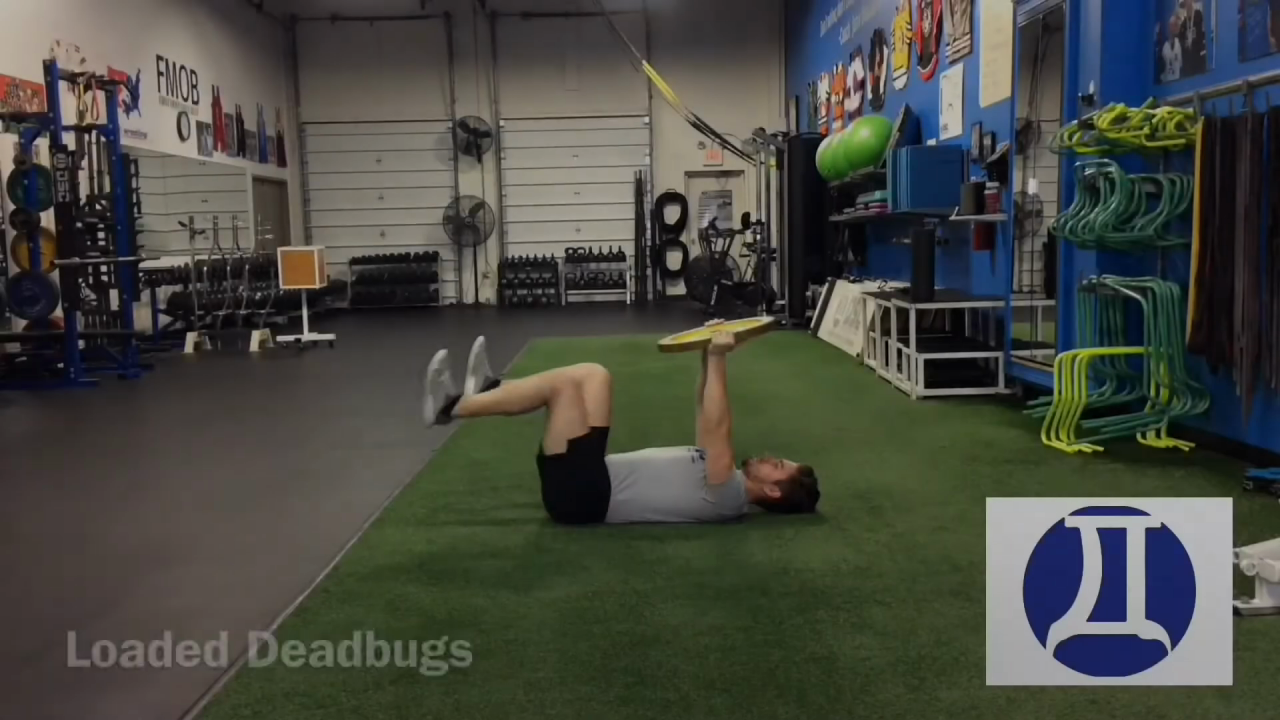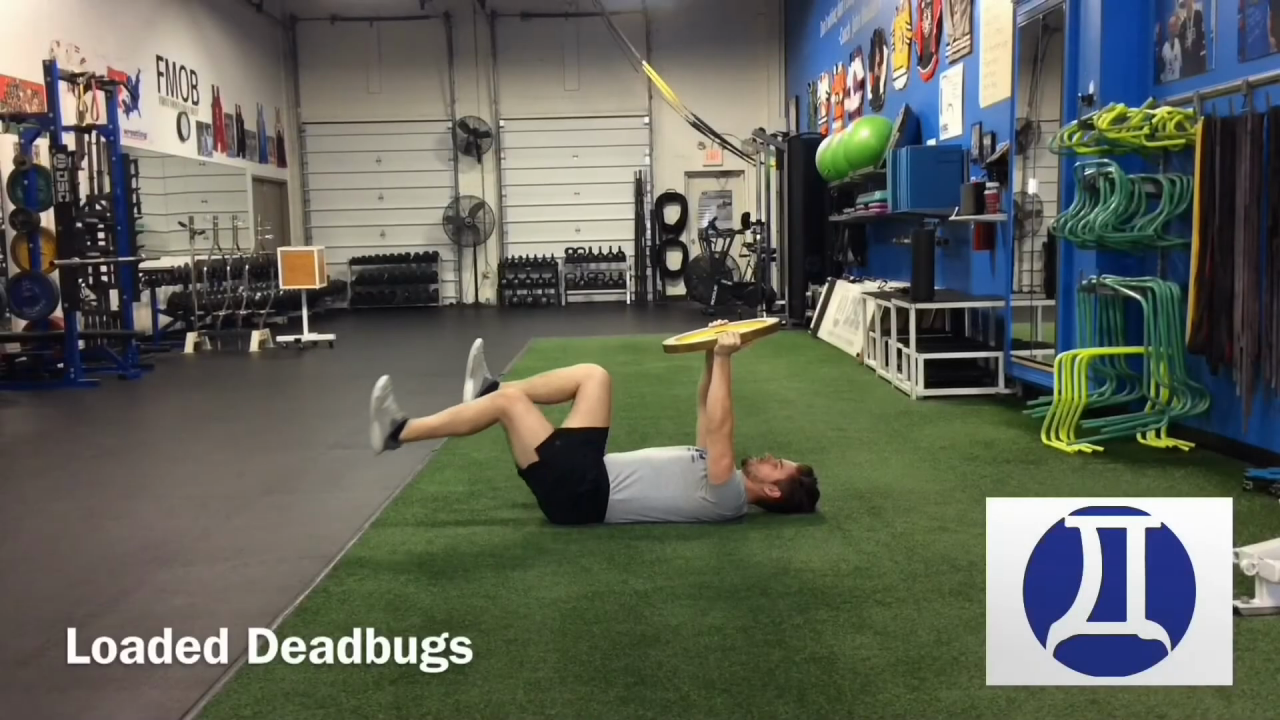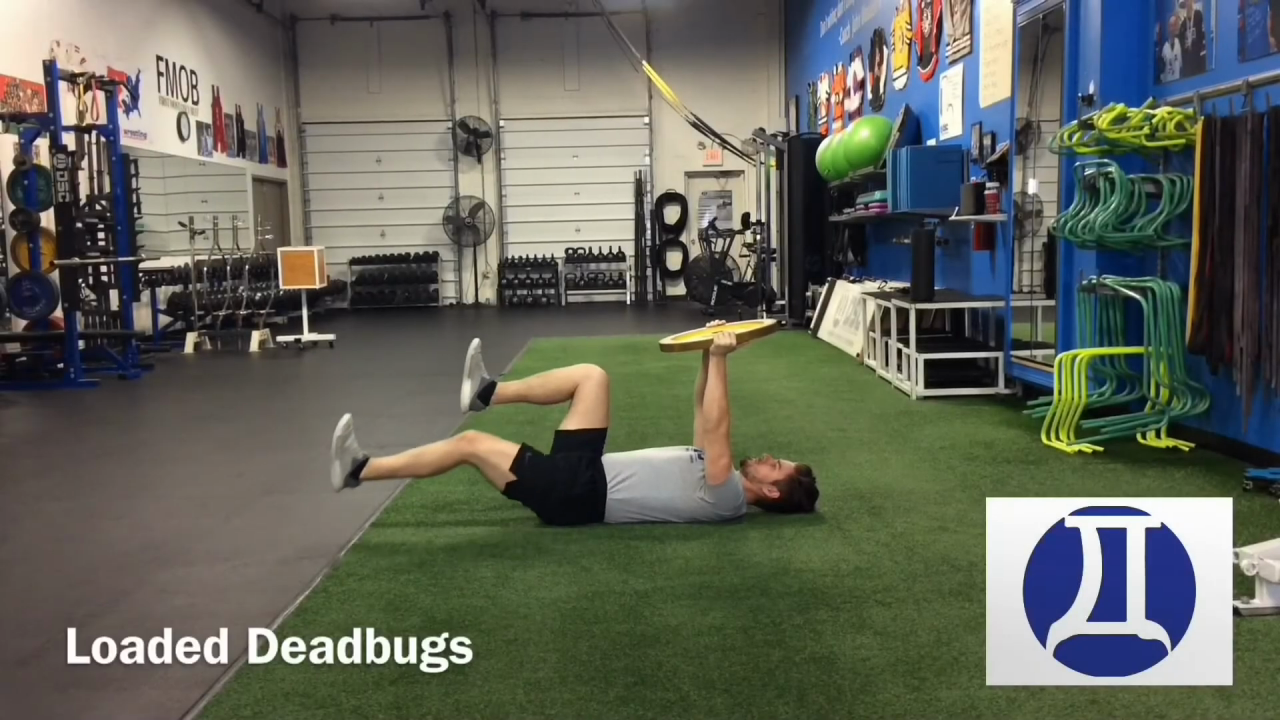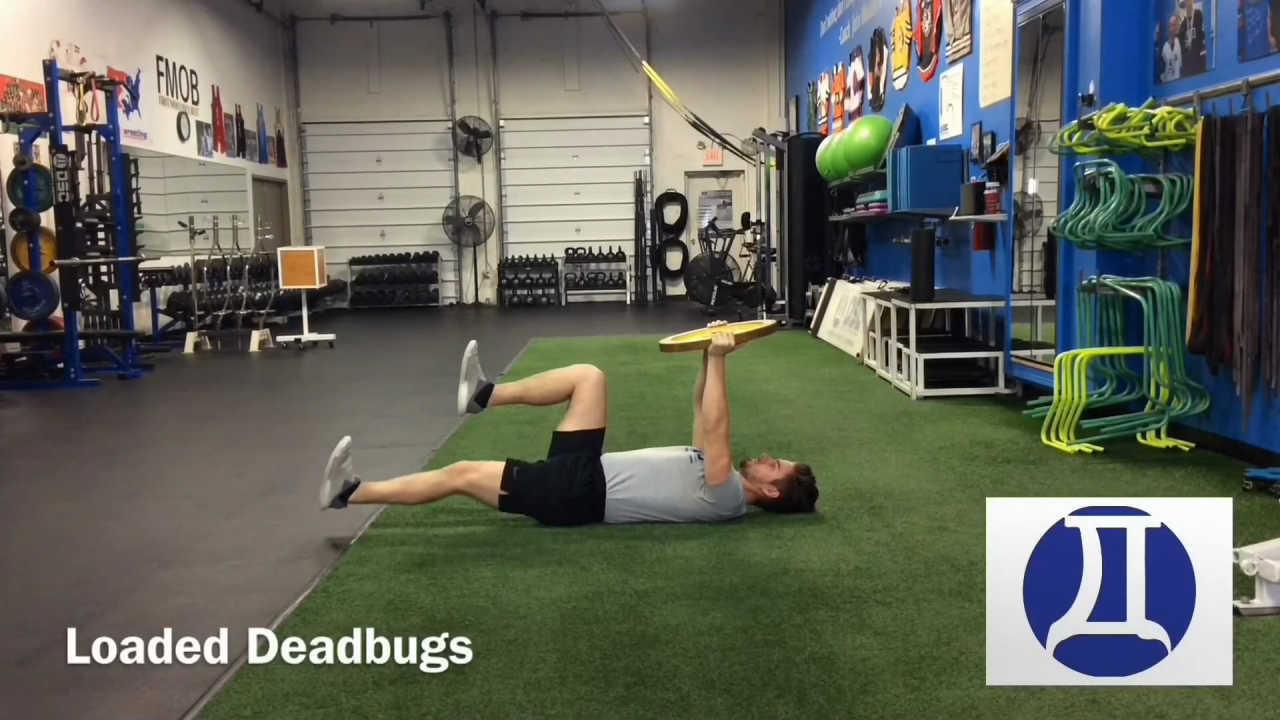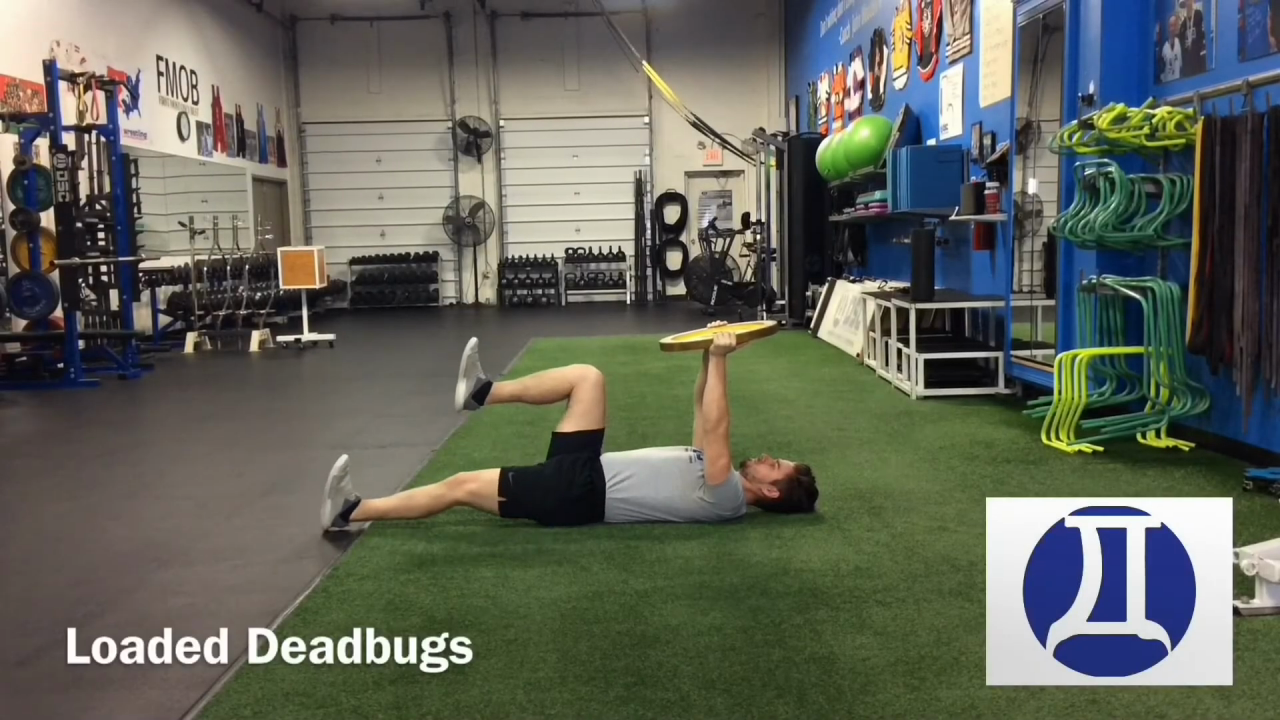
dt=0.4s
person 1, frame 1
left shoulder: (727, 497)
right shoulder: (724, 482)
left elbow: (716, 430)
right elbow: (707, 417)
left wrist: (716, 359)
right wrist: (708, 360)
left hip: (583, 495)
right hip: (596, 478)
left knee: (564, 383)
right knee: (593, 376)
left ankle: (452, 406)
right ankle: (489, 391)
person 1, frame 2
left shoulder: (728, 497)
right shoulder: (726, 481)
left elbow: (718, 429)
right elbow: (705, 412)
left wrist: (723, 360)
right wrist: (711, 357)
left hip: (581, 494)
right hip: (590, 472)
left knee: (509, 402)
right knee: (593, 375)
left ankle: (399, 431)
right ankle: (489, 390)
person 1, frame 3
left shoulder: (726, 496)
right shoulder: (724, 478)
left elbow: (716, 430)
right elbow: (703, 413)
left wrist: (718, 359)
right wrist: (707, 358)
left hip: (579, 494)
right hip: (586, 470)
left knee: (471, 444)
right knee: (591, 376)
left ankle: (361, 470)
right ankle: (489, 392)
person 1, frame 4
left shoulder: (726, 497)
right shoulder: (722, 479)
left elbow: (715, 429)
right elbow: (702, 414)
left wrist: (717, 361)
right wrist: (707, 358)
left hip: (579, 494)
right hip: (585, 471)
left knee: (462, 474)
right knee: (588, 377)
left ankle: (352, 491)
right ankle: (487, 395)
person 1, frame 5
left shoulder: (725, 497)
right shoulder: (723, 478)
left elbow: (715, 430)
right elbow: (703, 413)
left wrist: (719, 360)
right wrist: (709, 359)
left hip: (580, 495)
right hip: (586, 469)
left knee: (463, 486)
right knee: (586, 376)
left ankle: (352, 511)
right ankle: (484, 393)
